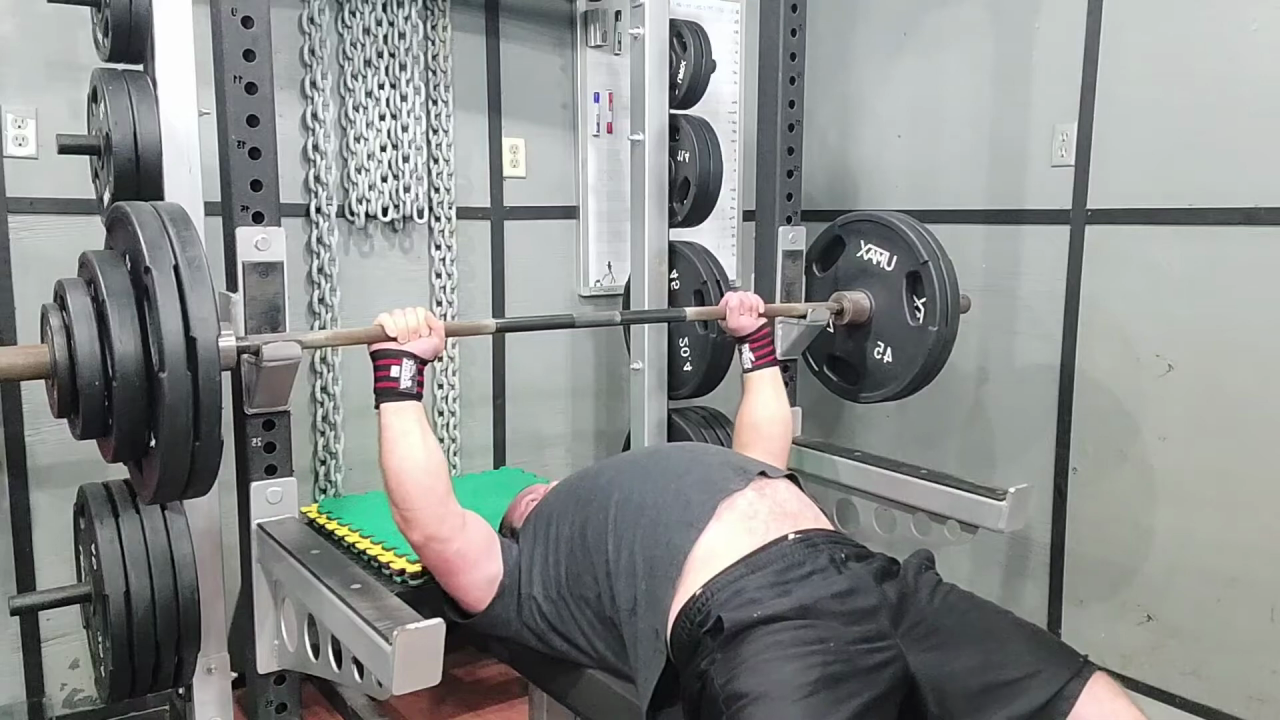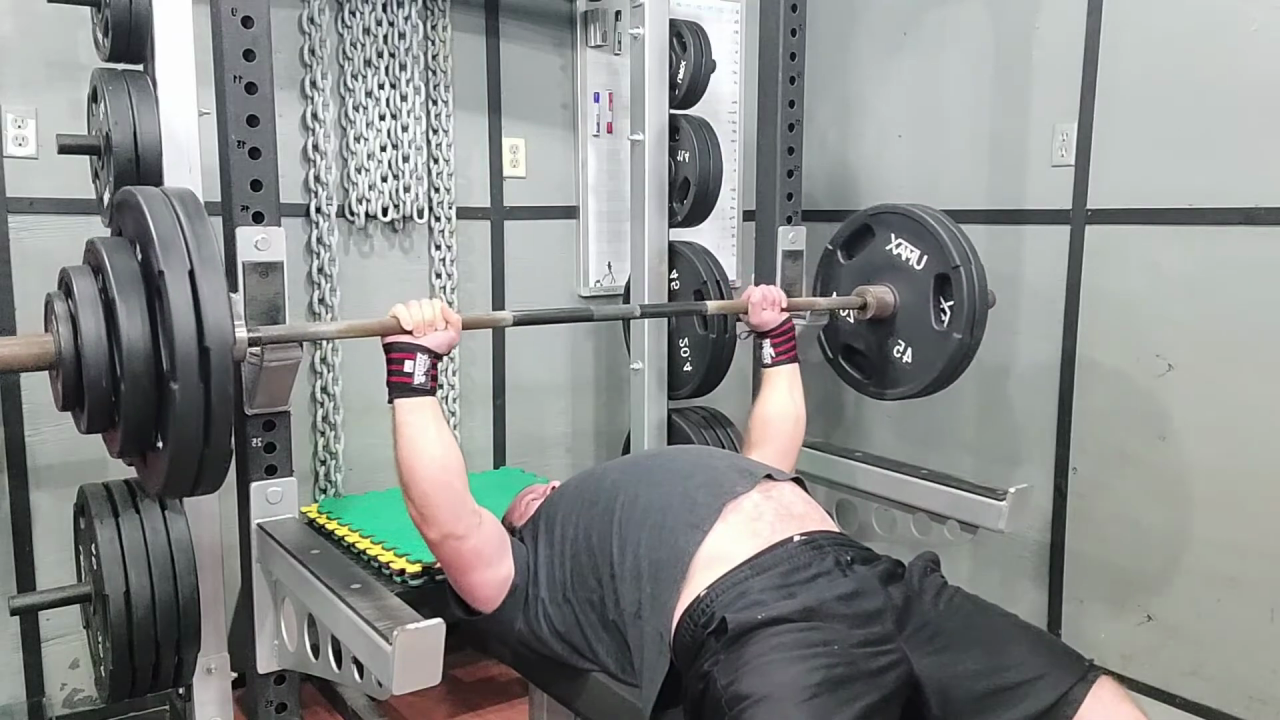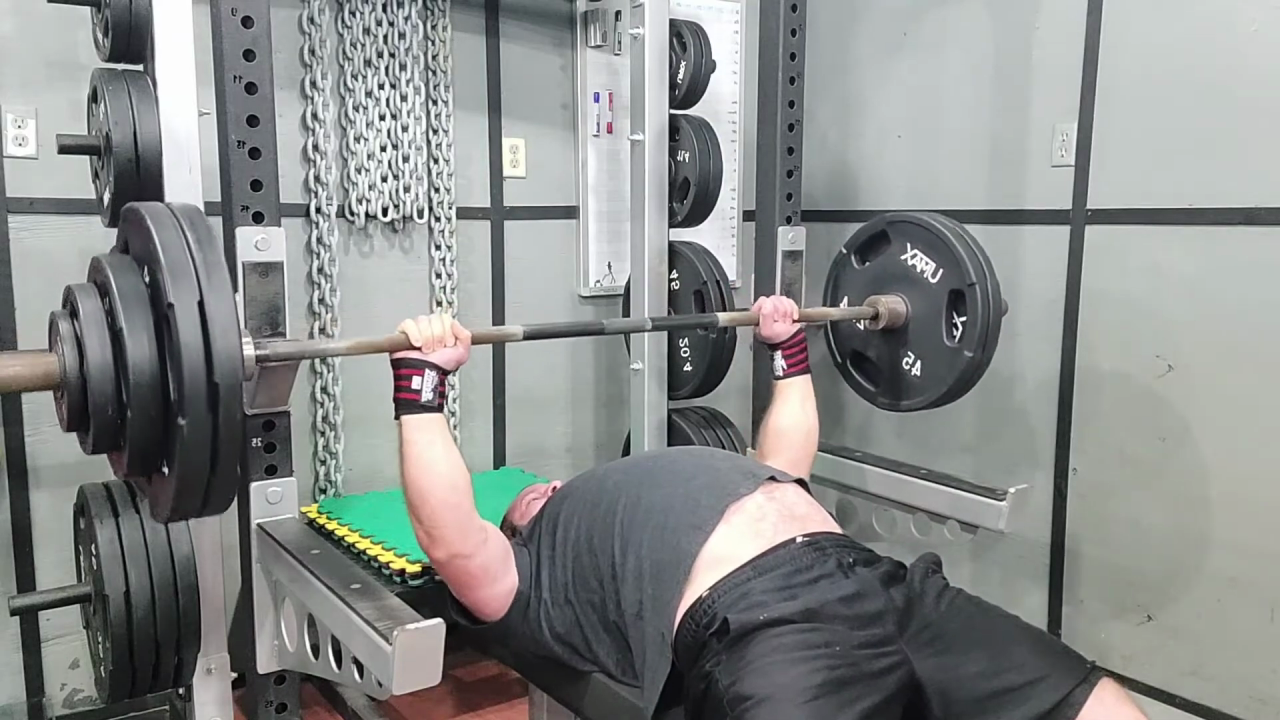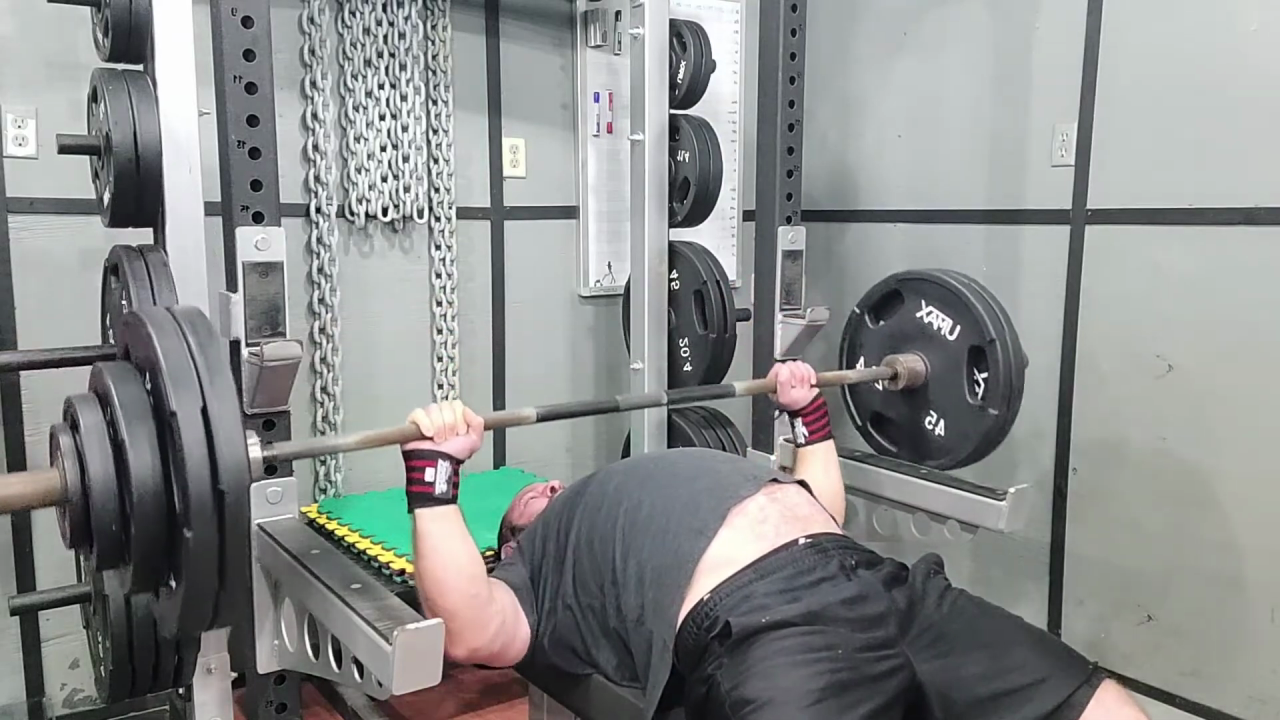
dt=1s
person 1, frame 1
left shoulder: (616, 503)
right shoulder: (530, 571)
left elbow: (763, 461)
right elbow: (431, 525)
left wrist: (757, 344)
right wrist: (400, 373)
left hip: (879, 583)
right hip: (748, 623)
person 1, frame 2
left shoulder: (646, 501)
right shoulder: (531, 574)
left elbow: (771, 456)
right elbow: (445, 519)
left wrist: (776, 336)
right wrist: (414, 365)
right hip: (752, 627)
person 1, frame 3
left shoulder: (643, 507)
right shoulder: (534, 572)
left elbow: (784, 467)
right elbow: (452, 541)
left wrist: (789, 351)
right wrist: (421, 383)
left hip: (884, 585)
right hip: (752, 627)
person 1, frame 4
left shoulder: (631, 507)
right shoulder: (538, 568)
right elbow: (469, 630)
left wrist: (807, 413)
right wrist: (435, 472)
left hip: (883, 585)
right hip: (752, 629)
